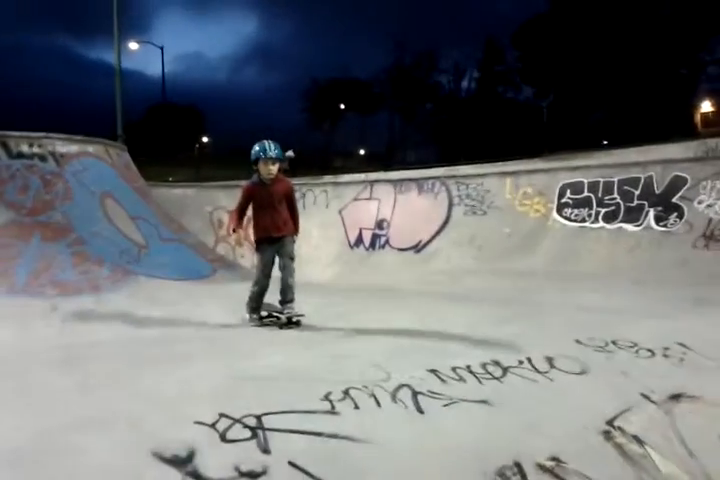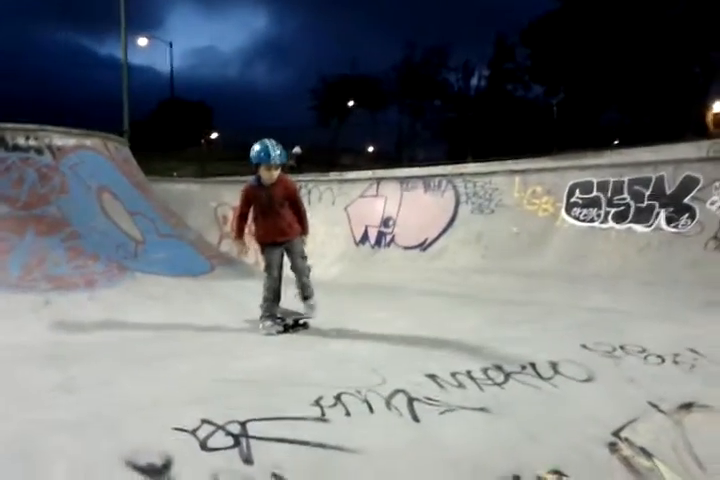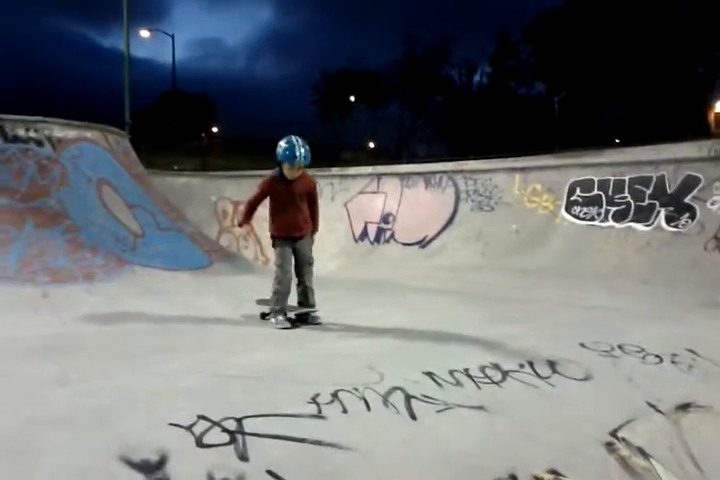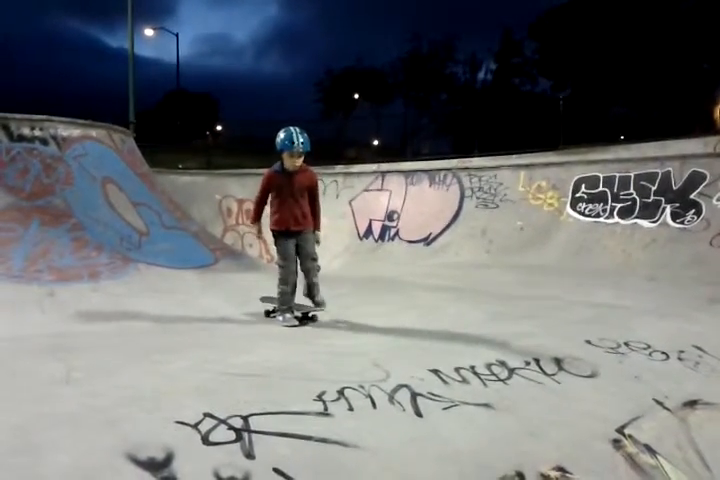
dt=0.7s
person 1, frame 1
left shoulder: (285, 185)
right shoulder: (251, 188)
left elbow: (293, 208)
right elbow: (240, 209)
left wrist: (295, 231)
right wrist: (236, 228)
left hip: (285, 235)
right hip: (264, 237)
left knee: (287, 270)
right knee: (262, 275)
left ankle: (288, 304)
right ankle: (253, 309)
person 1, frame 2
left shoulder: (287, 185)
right shoulder: (250, 190)
left elbow: (299, 208)
right elbow: (243, 214)
left wrist: (304, 231)
right wrist: (239, 238)
left hip: (292, 235)
right hip: (268, 240)
left knee: (301, 267)
right knee: (272, 277)
left ankle: (307, 298)
right ankle: (268, 317)
person 1, frame 3
left shoulder: (309, 182)
right shoulder: (270, 182)
left elbow: (313, 206)
right elbow: (253, 202)
left wrist: (313, 230)
right wrist: (244, 222)
left hip: (303, 234)
right hip: (281, 235)
left knee: (305, 271)
right knee: (283, 272)
left ankle: (307, 309)
right ankle: (277, 312)
person 1, frame 4
left shoulder: (310, 176)
right shoulder: (271, 176)
left elbow: (314, 203)
right elbow: (261, 199)
left wrist: (316, 228)
right wrist: (256, 222)
left hip: (305, 229)
right hip: (282, 230)
left knee: (310, 266)
right knee: (287, 271)
left ankle: (314, 294)
right ankle: (284, 310)
